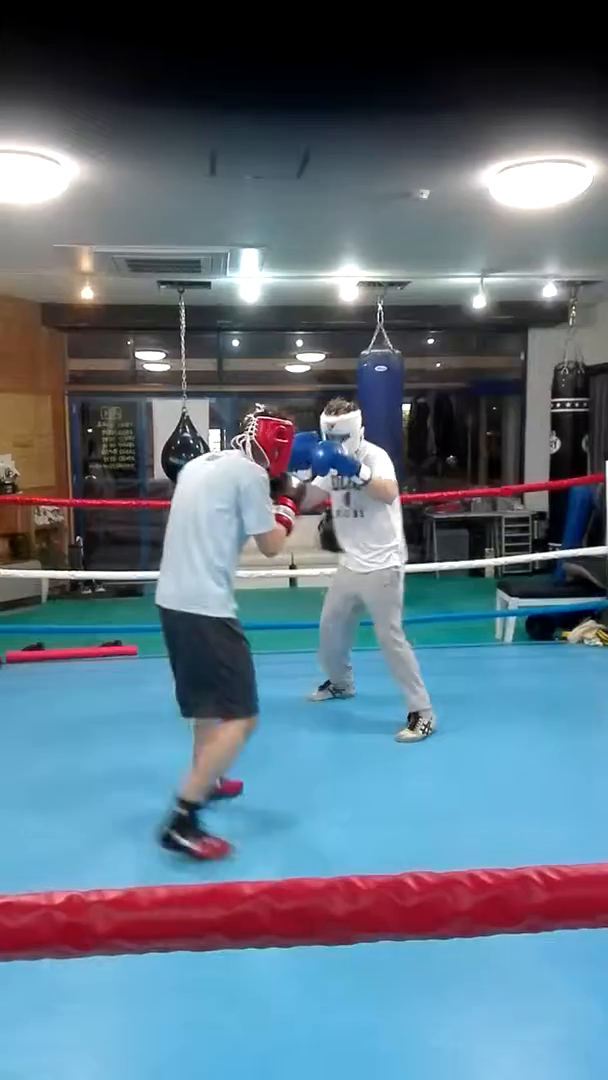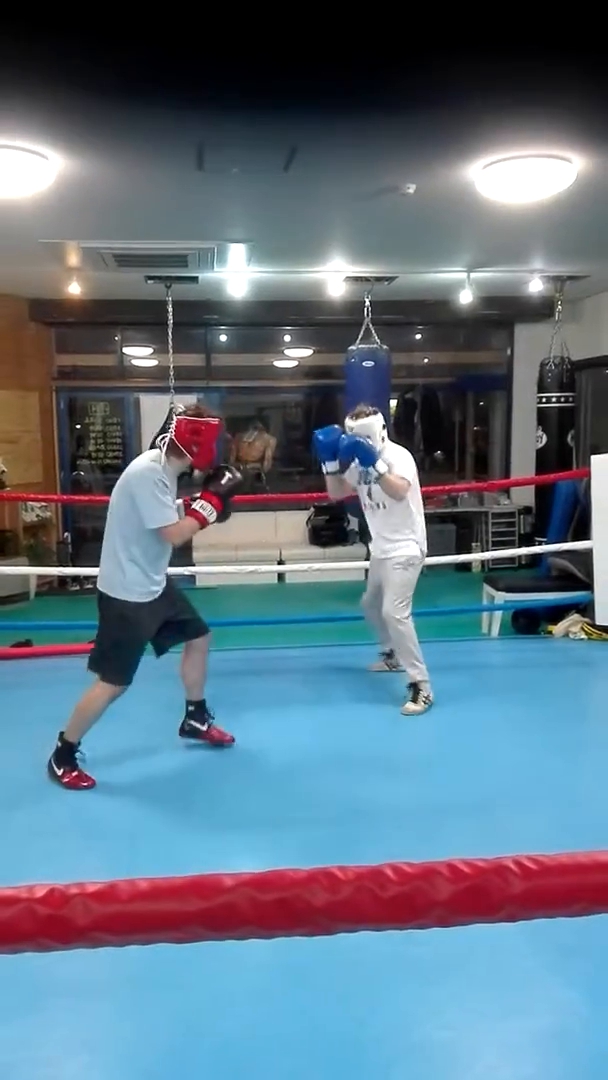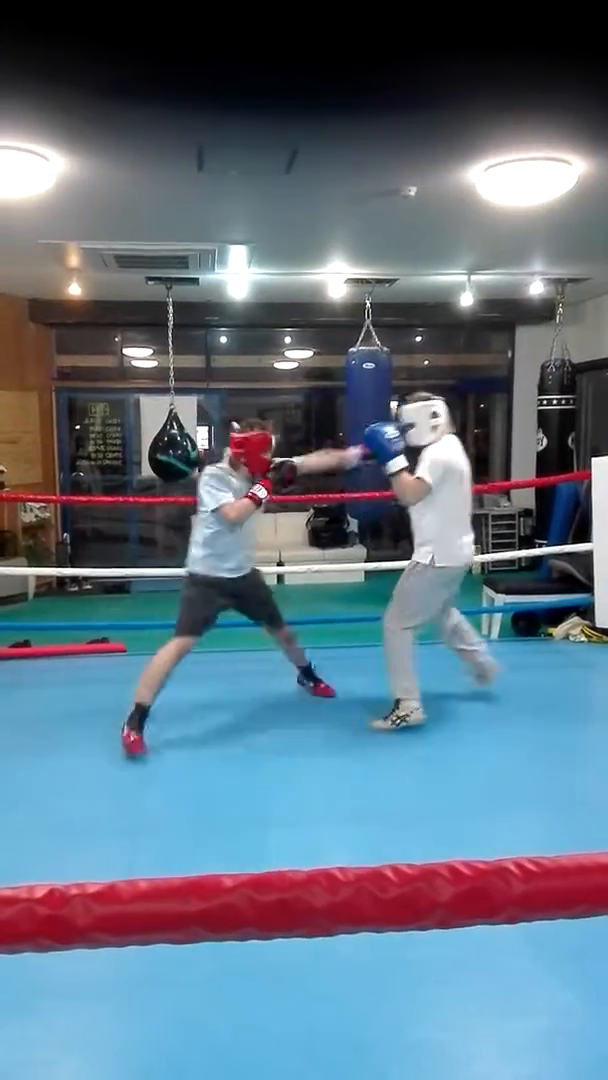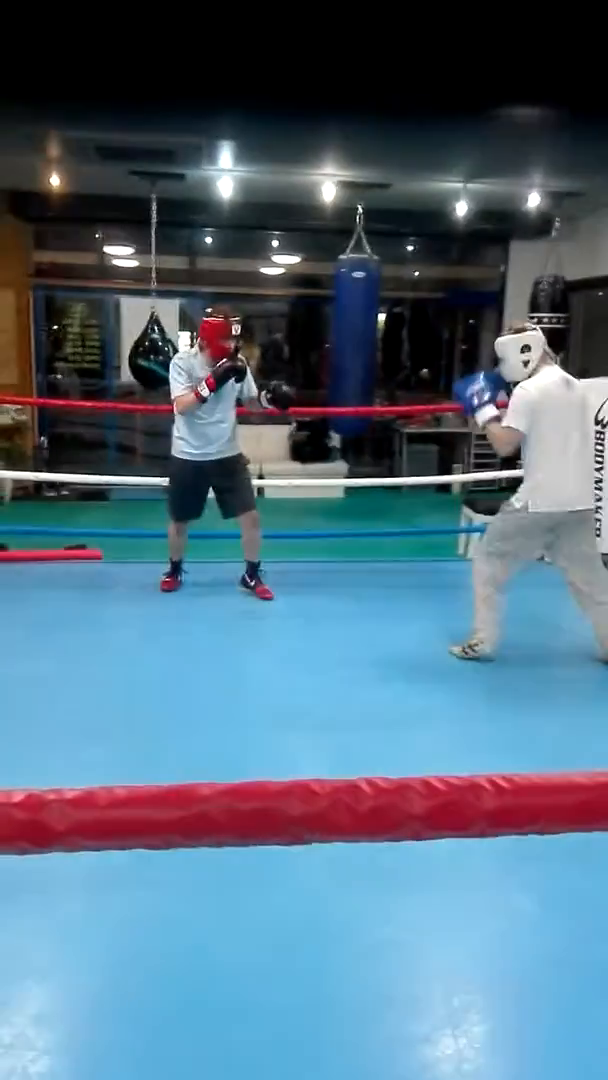
dt=0.7s
person 1, frame 1
left shoulder: (196, 465)
right shoulder: (250, 473)
right elbow: (271, 546)
right wrist: (286, 502)
left hip: (171, 600)
right hip: (206, 607)
left knee: (204, 694)
right knee: (239, 717)
left ankle: (205, 778)
right ankle: (183, 821)
person 1, frame 2
left shoulder: (163, 467)
right shoulder: (148, 472)
left elbow: (170, 518)
right elbow: (173, 535)
left wrist: (208, 497)
right wrist: (212, 500)
left hip: (154, 583)
right hip: (127, 592)
left knee: (198, 638)
right knee: (112, 682)
left ankle: (196, 719)
right ankle: (62, 756)
person 1, frame 3
left shoulder: (259, 470)
right shoulder: (213, 476)
left elbow: (312, 461)
right elbow: (232, 515)
left wrist: (352, 455)
right wrist: (266, 485)
left hip: (242, 572)
right hip: (207, 574)
left knee: (280, 630)
right knee: (182, 643)
left ankle: (307, 675)
right ankle: (136, 720)
person 1, frame 4
left shoulder: (236, 361)
right shoulder: (183, 361)
left elbow: (249, 400)
right elbow: (183, 405)
left wrist: (269, 398)
right wrist: (214, 379)
left hip: (227, 455)
right hip: (188, 457)
left knee: (250, 515)
right knee: (180, 520)
left ankle: (252, 575)
right ankle: (175, 569)
person 2, frame 1
left shoulder: (374, 456)
right shoulder: (328, 463)
left elbow: (389, 493)
right elbow: (305, 501)
left wrist: (355, 470)
right wrist: (299, 469)
left hip: (382, 564)
right hip: (351, 563)
left knee: (390, 636)
right knee: (330, 626)
left ankle: (422, 711)
right ankle: (339, 681)
person 2, frame 2
left shoulder: (397, 456)
right shoulder: (360, 459)
left elbow: (400, 492)
right elbow: (336, 493)
left wrist: (374, 465)
right wrist: (330, 460)
left hip: (405, 550)
right hip: (381, 549)
left knee: (395, 613)
right knee: (371, 606)
left ankle: (420, 686)
right ankle: (394, 654)
person 2, frame 3
left shoulder: (438, 453)
right shoulder: (446, 450)
left elbow: (410, 495)
right elbow: (411, 494)
left wrist: (393, 458)
right wrist: (393, 457)
left hip: (436, 556)
right hip: (453, 553)
left knee: (396, 624)
right knee: (443, 613)
left ankle: (407, 706)
right ankle: (482, 665)
person 2, frame 4
left shoulder: (528, 392)
right shoulder: (575, 387)
left elbow: (505, 444)
left wrist: (482, 408)
right wrist: (501, 395)
left hip: (538, 502)
right hip: (580, 503)
left knee: (489, 558)
left ankle: (481, 638)
